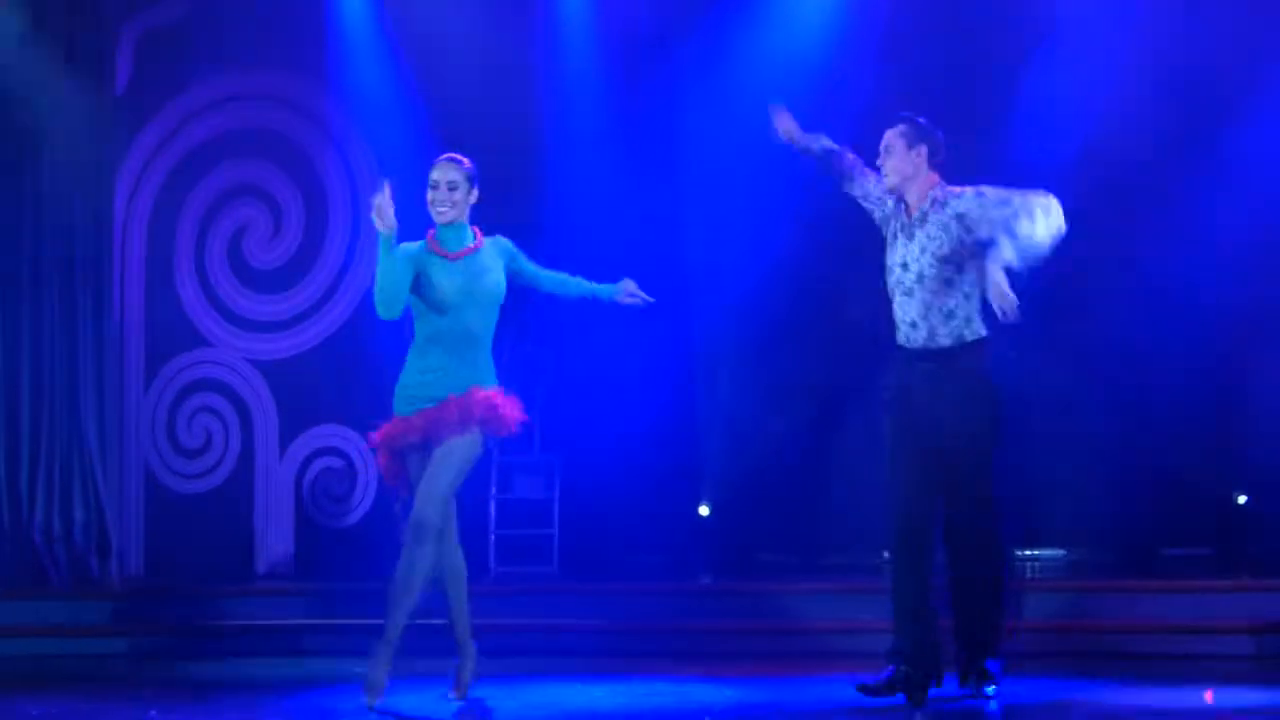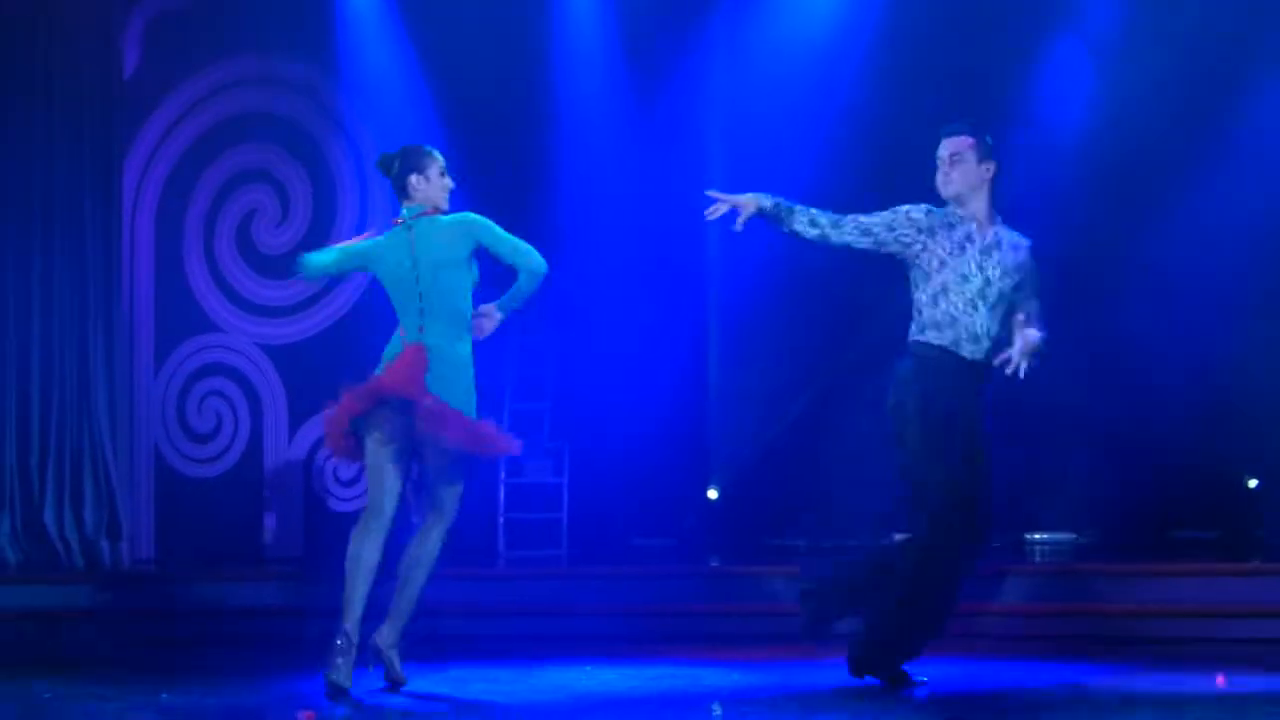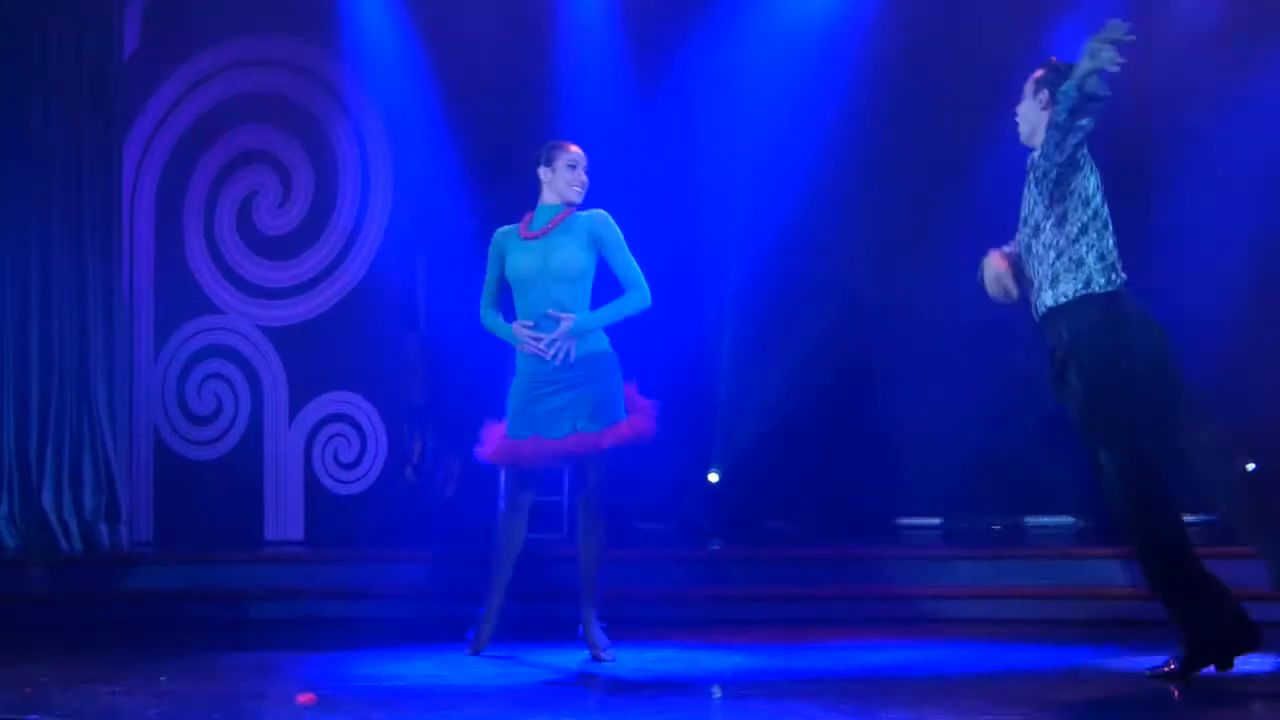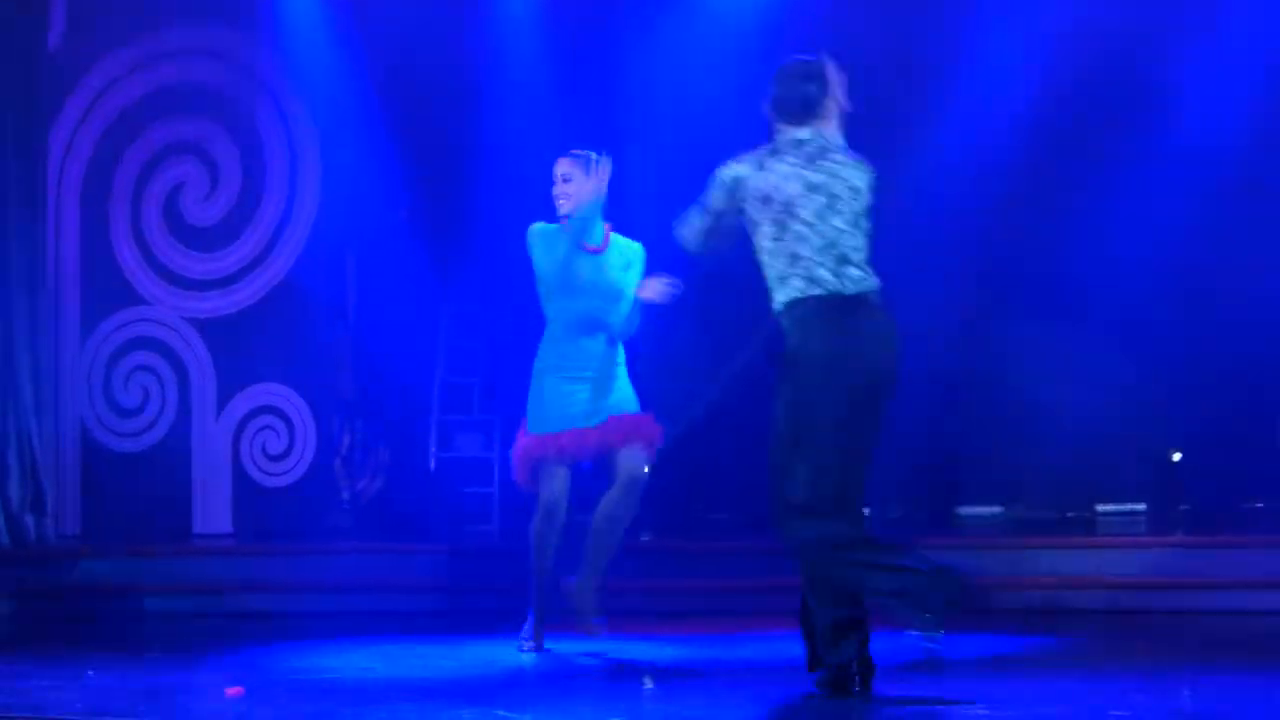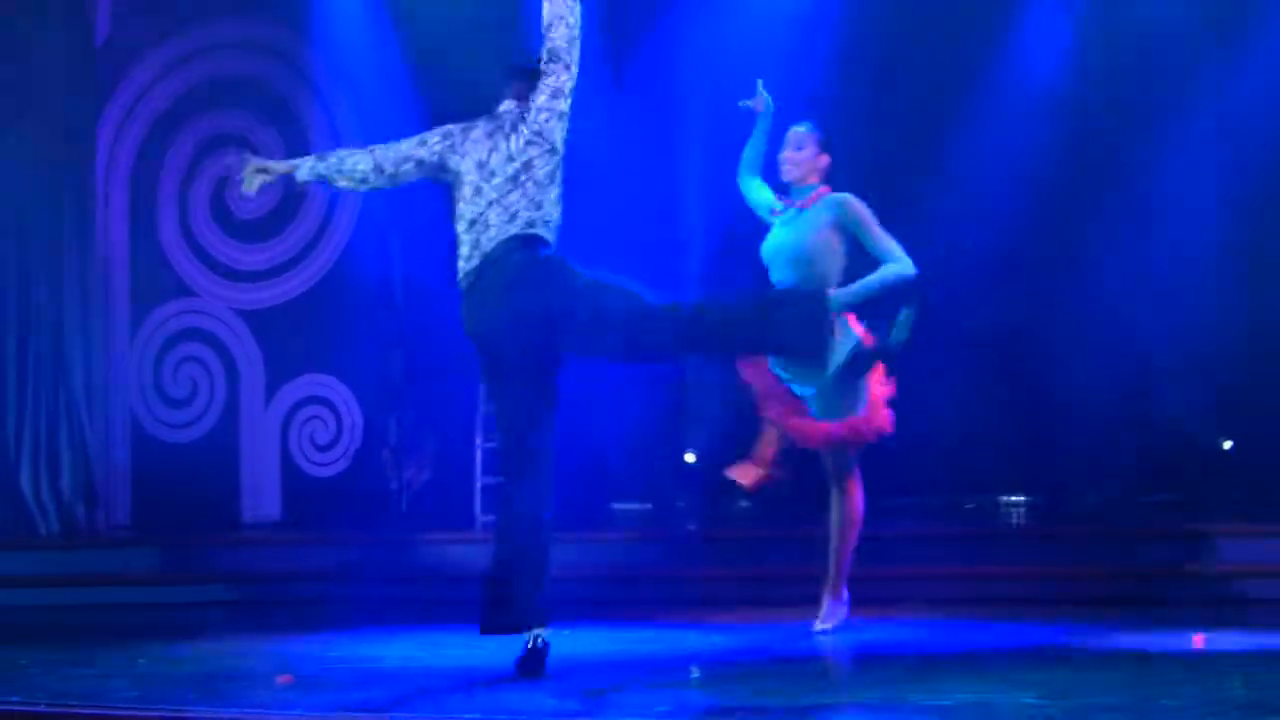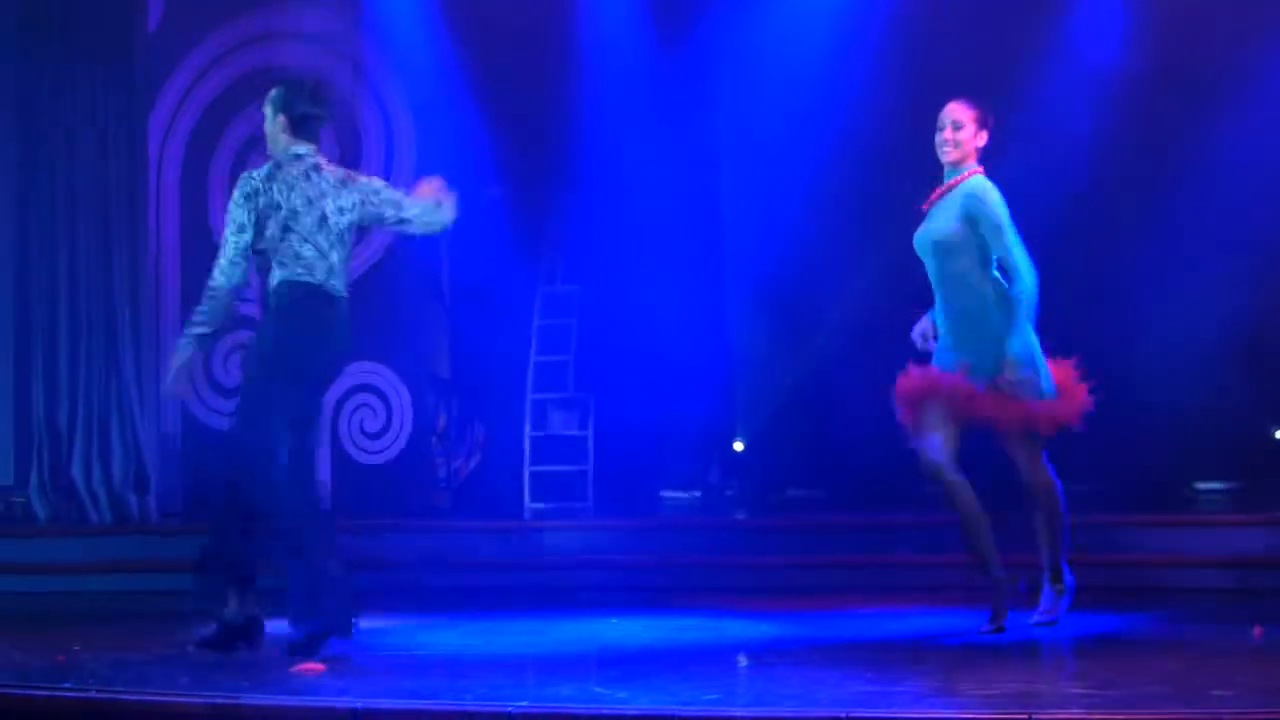
dt=0.7s
person 1, frame 1
left shoulder: (964, 205)
right shoulder: (893, 209)
left elbow: (1045, 211)
right elbow: (858, 176)
left wrist: (1002, 258)
right wrist: (809, 143)
left hip: (960, 375)
right hip: (910, 378)
left knee: (969, 516)
right knee: (910, 517)
left ankle: (980, 658)
right ankle: (913, 663)
person 1, frame 2
left shoulder: (1018, 249)
right shoulder: (920, 225)
left elbow: (1026, 310)
right elbow: (837, 228)
left wrist: (1028, 335)
right wrist: (768, 204)
left hip: (961, 394)
right hip: (928, 388)
left knee: (965, 526)
right knee: (946, 522)
right ankle: (879, 648)
person 1, frame 3
left shoulder: (1060, 159)
right shoulder: (1054, 174)
left elbow: (1068, 115)
right elbow: (1033, 254)
left wrist: (1089, 75)
right wrist: (1001, 258)
left hip: (1098, 341)
right hip: (1114, 336)
left knee: (1140, 498)
right knee: (1146, 491)
left ankle: (1214, 636)
person 1, frame 4
left shoulder: (744, 173)
right shoulder: (855, 169)
left elbow: (693, 236)
right wrist: (835, 120)
left hip: (819, 342)
right hip: (870, 332)
left knee: (812, 506)
right knee: (830, 498)
right ankle: (840, 656)
person 1, frame 5
left shoulder: (459, 140)
right shoulder: (536, 128)
left elbow: (366, 165)
right elbow: (562, 56)
left wrist: (287, 169)
left hip: (482, 309)
right hip: (525, 279)
left knee: (526, 473)
right knee: (674, 323)
left ankle: (526, 624)
right ankle: (809, 322)
person 1, frame 6
left shoulder: (257, 183)
right shoulder: (353, 189)
left elbow: (229, 270)
right elbow: (433, 216)
left wrist: (191, 339)
right wrist: (436, 198)
left hip: (291, 321)
right hip: (325, 331)
left knee: (268, 464)
right knee: (255, 461)
left ankle: (323, 607)
right ankle: (242, 613)
person 2, frame 1
left shoulder: (499, 250)
right shoulder: (412, 255)
left elbow: (541, 279)
right elbow: (388, 309)
left wrist: (607, 291)
right wrist: (385, 240)
left hip: (474, 400)
right hip: (423, 397)
left knee: (424, 523)
right knee: (438, 526)
left ankle: (385, 651)
right ankle: (464, 647)
person 2, frame 2
left shoulder: (377, 246)
right shoulder: (466, 227)
left elbow: (312, 265)
right elbow: (534, 265)
right wrist: (499, 308)
left hip: (392, 384)
right hip: (447, 386)
left knee: (377, 515)
right knee: (438, 516)
left ankle: (348, 632)
right ankle: (389, 634)
person 2, frame 3
left shoulder: (594, 225)
right shoulder: (505, 239)
left elbow: (641, 294)
right elbow: (486, 309)
left wrist: (583, 325)
right wrist: (510, 331)
left hip: (590, 371)
right hip: (533, 380)
left knee: (589, 495)
right knee: (519, 495)
left ankle: (588, 616)
right ankle: (494, 607)
person 2, frame 4
left shoulder: (629, 251)
right shoulder: (542, 236)
left elbow: (623, 325)
right elbow: (562, 278)
right wrist: (585, 211)
left hip: (610, 383)
right hip: (557, 383)
left knee: (634, 472)
right knee: (552, 500)
left ankle: (587, 583)
right ankle: (538, 608)
person 2, frame 5
left shoulder: (842, 208)
right shoulder: (780, 212)
left elbow: (903, 267)
right elbow: (746, 175)
left wrist: (838, 298)
right wrist: (763, 118)
left hip: (832, 352)
right hip: (791, 350)
left knee: (841, 471)
left ankle: (835, 592)
person 2, frame 6
left shoulder: (979, 194)
right shoulder: (943, 201)
left elbow: (1023, 272)
left wrist: (1015, 350)
right wrist: (931, 317)
left hip: (1004, 347)
right hip: (959, 353)
left knee: (1030, 468)
right knee: (935, 456)
left ankle: (1056, 579)
right ankle: (997, 582)
